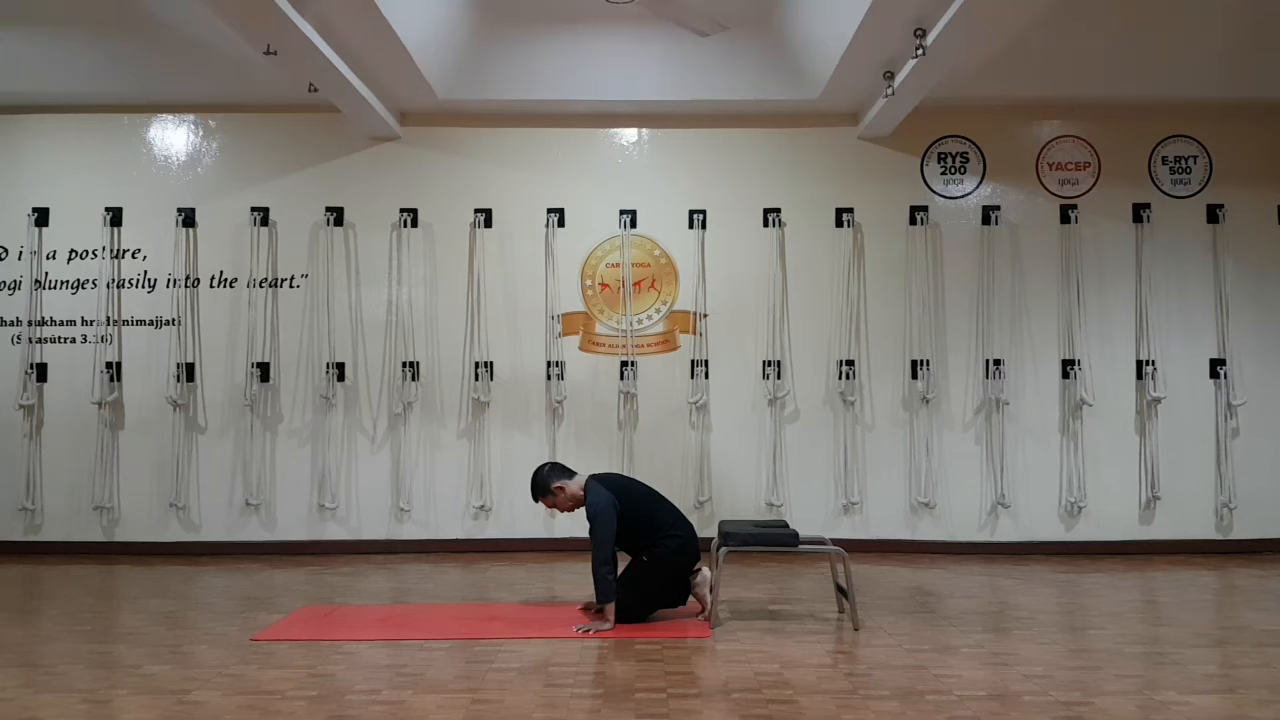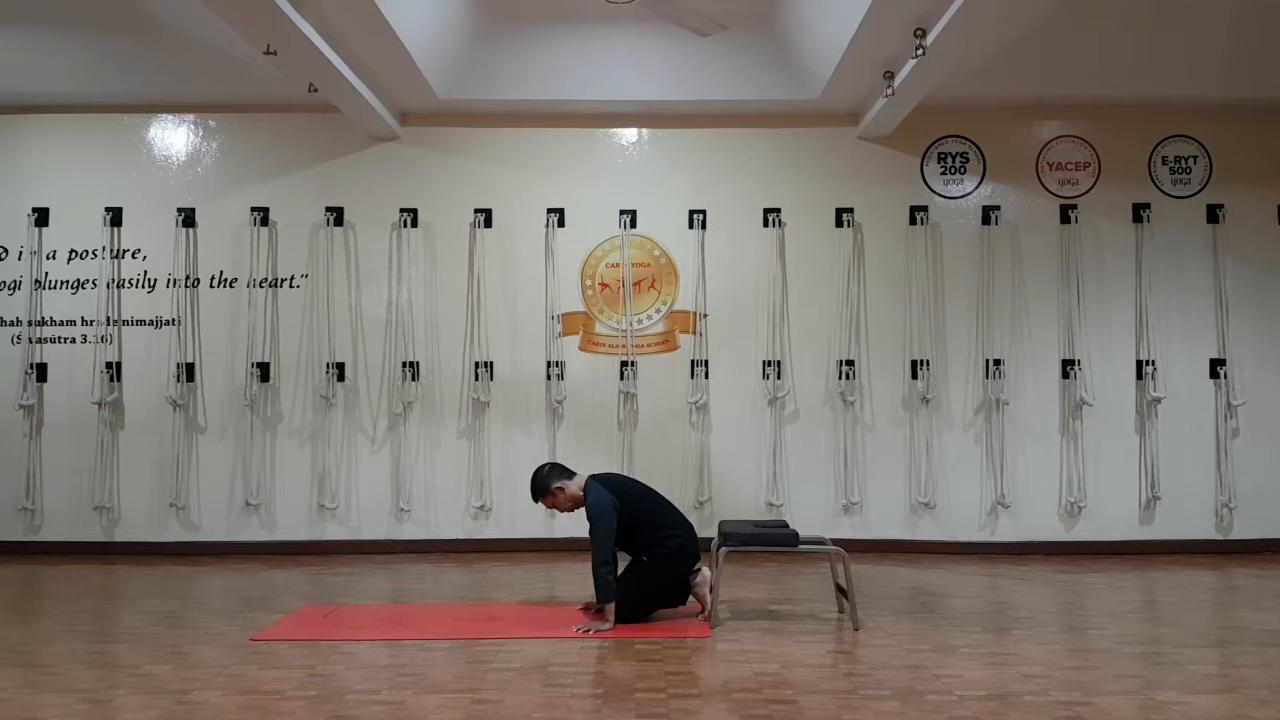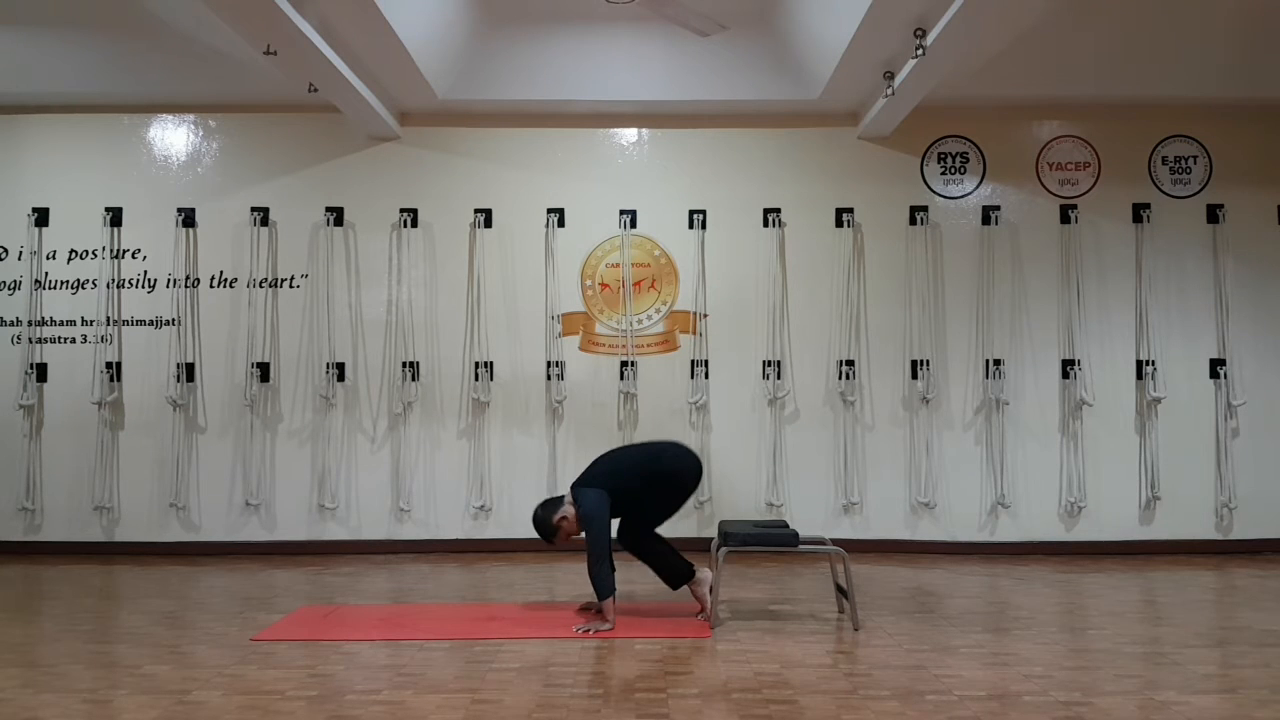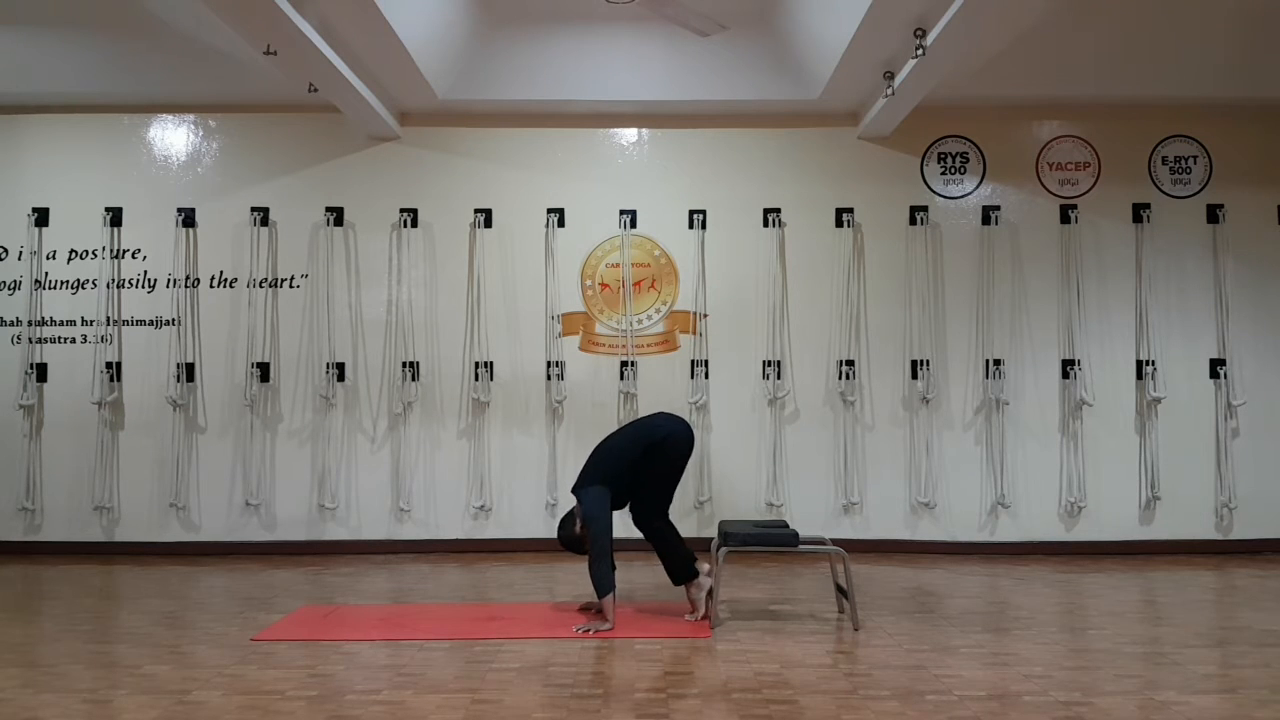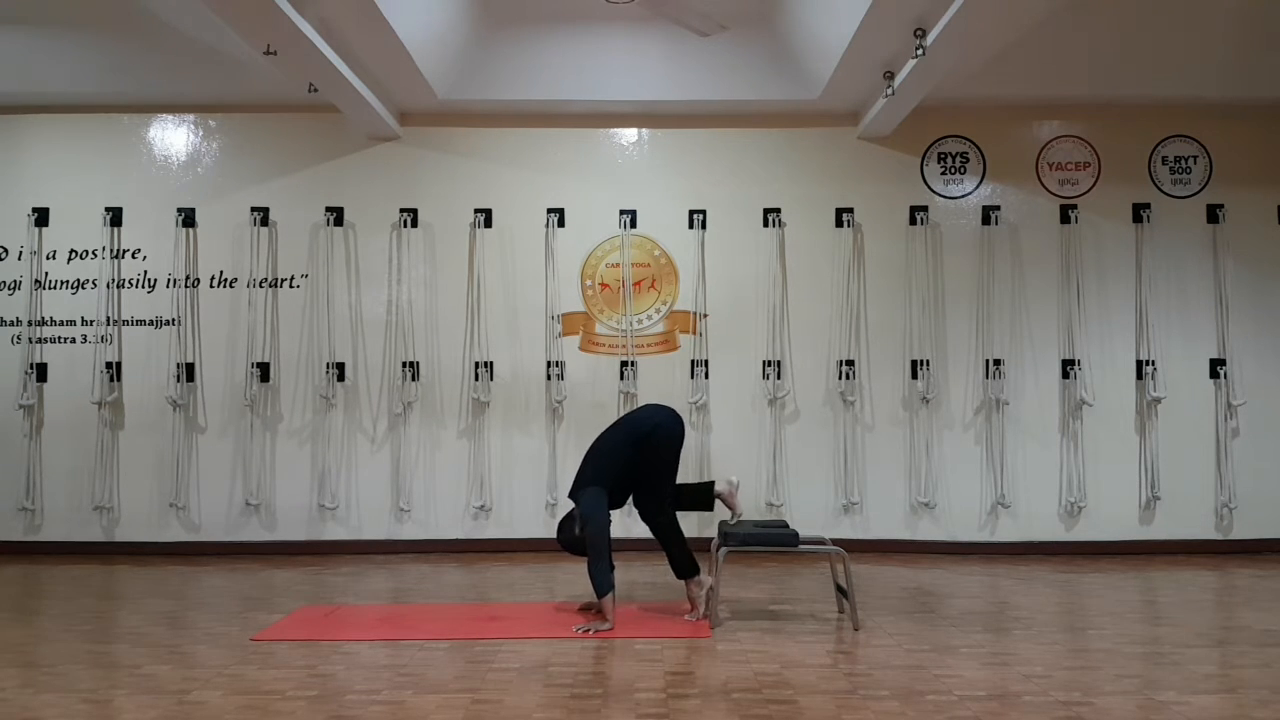
dt=1s
person 1, frame 1
left shoulder: (599, 501)
right shoulder: (598, 488)
left elbow: (602, 558)
right elbow: (607, 551)
left wrist: (608, 619)
right wrist: (605, 599)
left hip: (673, 547)
right hip: (675, 542)
left knee: (623, 610)
right knee: (623, 598)
left ankle: (692, 585)
right ankle: (692, 579)
person 1, frame 2
left shoulder: (598, 501)
right shoulder: (598, 489)
left elbow: (603, 559)
right elbow: (607, 553)
left wrist: (608, 619)
right wrist: (606, 601)
left hip: (673, 548)
right hip: (674, 543)
left knee: (623, 610)
right knee: (623, 597)
left ankle: (692, 584)
right ankle: (691, 579)
person 1, frame 3
left shoulder: (590, 503)
right shoulder: (586, 495)
left elbow: (598, 558)
right elbow: (601, 553)
left wrist: (608, 619)
right wrist: (605, 602)
left hip: (679, 468)
right hip: (674, 466)
left knee: (633, 536)
right knee: (633, 533)
left ankle: (695, 579)
right ankle: (694, 577)
person 1, frame 4
left shoulder: (591, 504)
right shoulder: (593, 498)
left elbow: (599, 559)
right elbow: (603, 553)
left wrist: (608, 619)
right wrist: (606, 603)
left hip: (669, 435)
right hip: (663, 435)
left knee: (649, 518)
right knee: (646, 514)
left ankle: (694, 582)
right ankle: (695, 569)
person 1, frame 5
left shoulder: (589, 506)
right shoulder: (590, 499)
left elbow: (597, 560)
right elbow: (602, 552)
left wrist: (607, 619)
right wrist: (605, 603)
left hip: (658, 427)
right hip: (652, 426)
left knee: (655, 513)
right knee: (647, 503)
left ankle: (694, 582)
right ankle: (718, 489)
